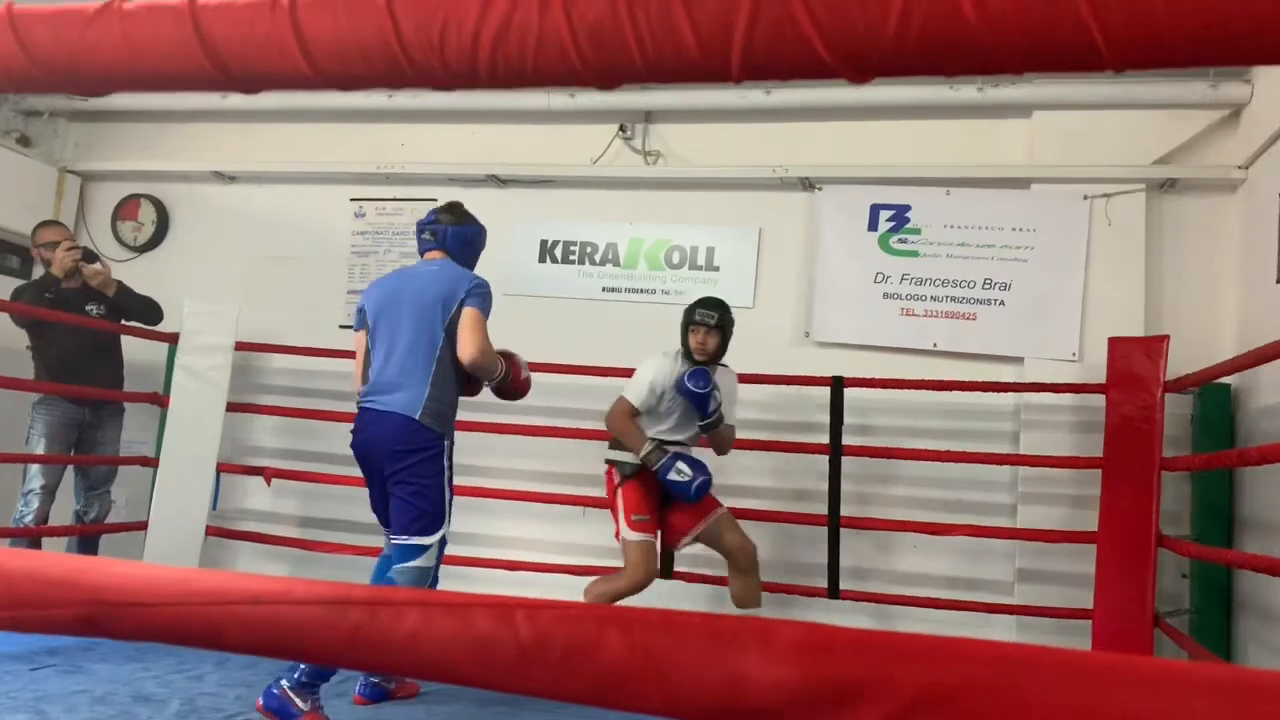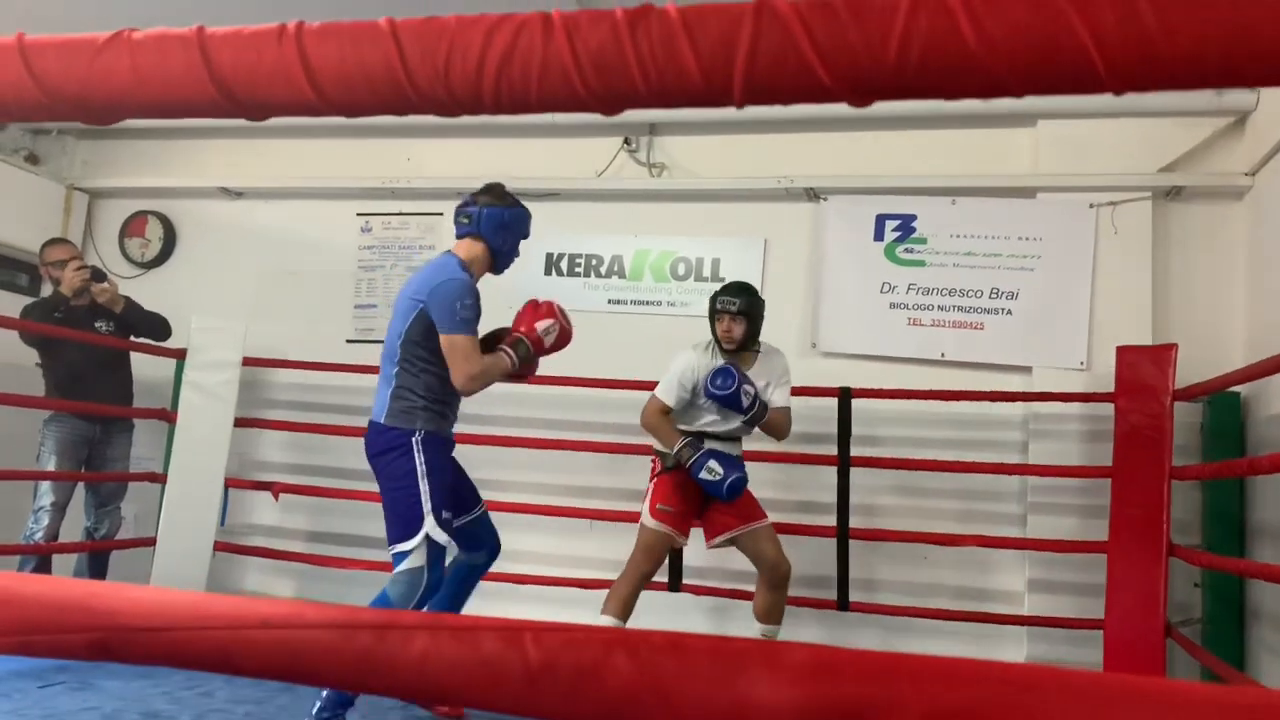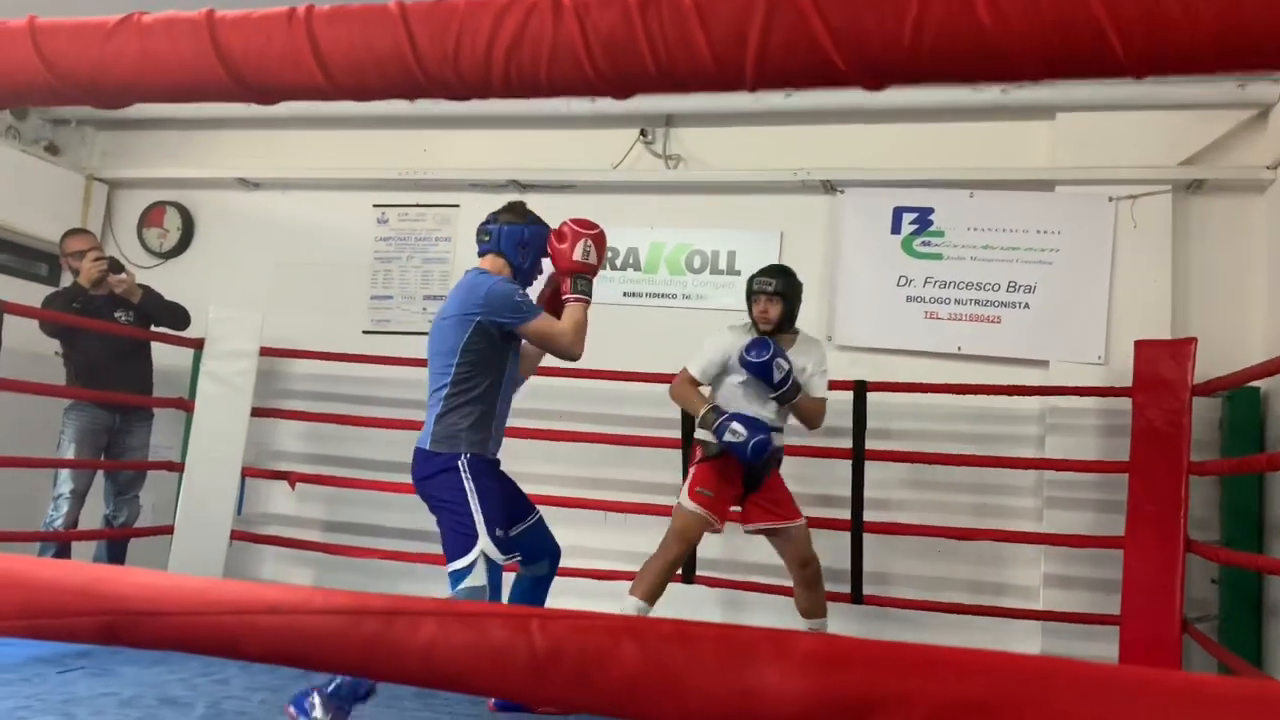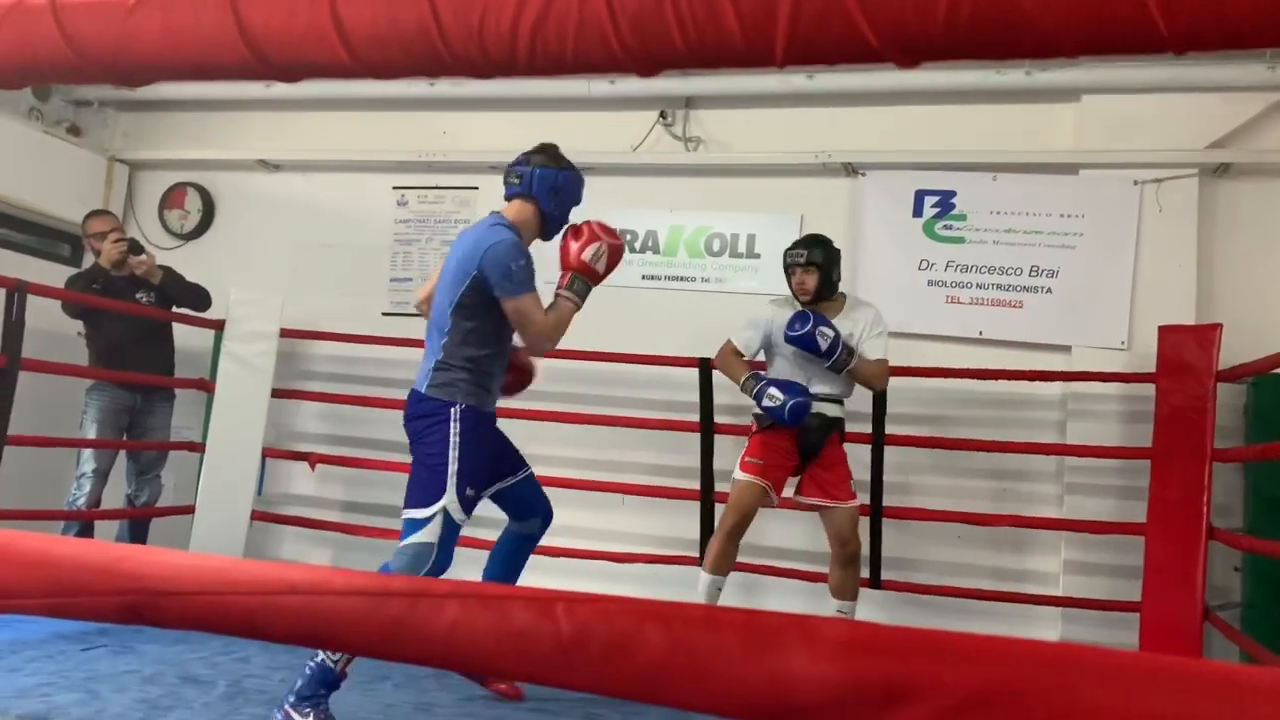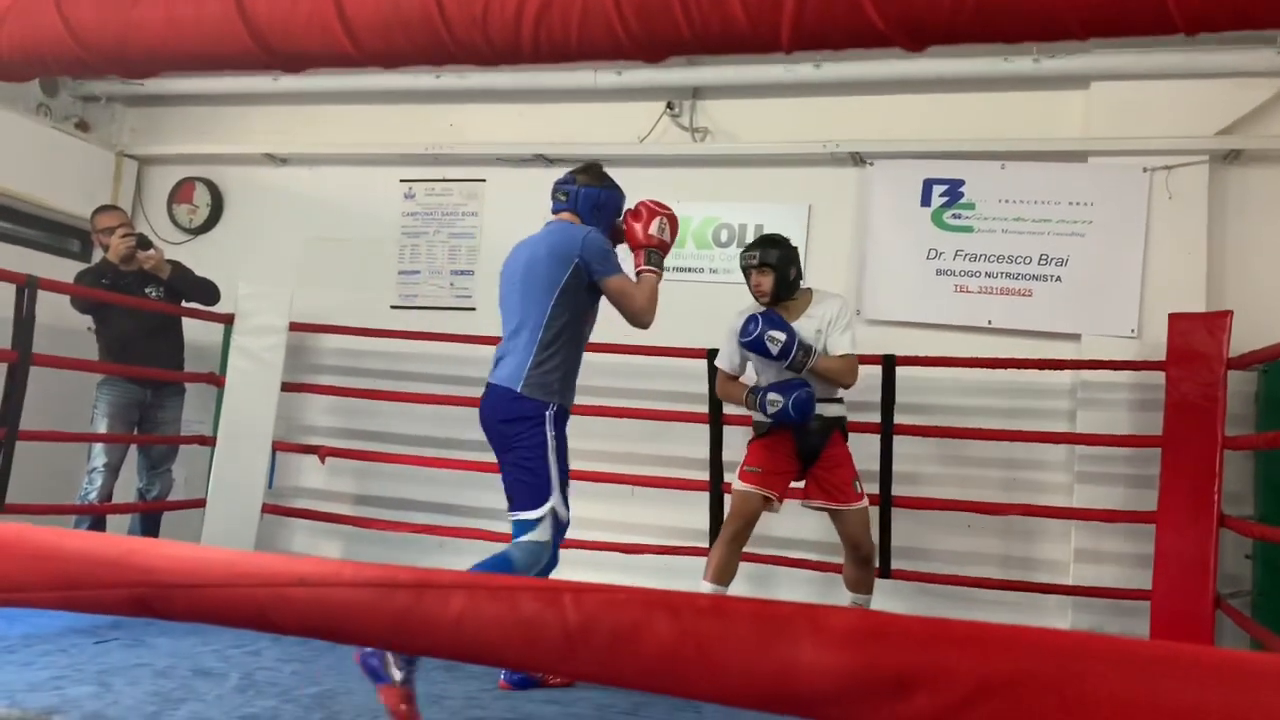
dt=0.4s
person 1, frame 1
left shoulder: (378, 289)
right shoulder: (469, 285)
left elbow: (362, 376)
right elbow: (471, 354)
right wrist: (503, 371)
left hip: (370, 427)
right hip: (421, 433)
left knee: (403, 546)
right knee: (411, 575)
left ankle: (378, 674)
person 1, frame 2
left shoulder: (440, 274)
right shoulder: (455, 284)
right elbow: (466, 379)
left wrist: (495, 350)
right wrist: (520, 350)
left hip: (418, 438)
right hip: (408, 438)
left knee: (480, 544)
right knee: (416, 577)
person 1, frame 3
left shoulder: (483, 293)
right shoulder: (491, 291)
left elbow: (518, 370)
right elbow: (570, 347)
left wrist: (553, 300)
right wrist: (579, 281)
left hip: (472, 461)
right hip: (453, 461)
left knee: (542, 555)
right knee: (475, 599)
person 1, frame 4
left shoulder: (485, 235)
right shoulder: (505, 247)
left elbow: (427, 300)
right elbow: (540, 339)
right wrist: (579, 281)
left hip: (467, 414)
right hip: (450, 414)
left knee: (533, 512)
right knee: (423, 558)
person 1, frame 5
left shoulder: (523, 249)
right shoulder: (586, 241)
right elbow: (641, 314)
right wrist: (650, 257)
left hip: (504, 399)
right hip: (532, 407)
left knee: (550, 528)
right knee: (532, 547)
left ankle: (524, 661)
right ankle: (397, 649)
person 2, frame 1
left shoulder: (725, 379)
right shoulder: (662, 367)
left elbow: (723, 446)
right elbow: (616, 418)
left wrist: (710, 414)
right wrist: (659, 459)
left hip: (673, 473)
right hip: (633, 471)
left knee: (743, 552)
right knee: (640, 573)
person 2, frame 2
left shoulder: (774, 362)
right shoulder: (695, 359)
left elbow: (781, 430)
right elbow: (651, 416)
left wrist: (750, 405)
right wrist: (694, 456)
left hip: (724, 470)
right hip: (678, 465)
left knee: (777, 567)
right knee: (644, 562)
person 2, frame 3
left shoulder: (811, 351)
right shoulder: (731, 340)
left elbow: (815, 418)
right elbow: (681, 385)
left wrist: (785, 385)
right wrist: (719, 421)
left hip: (763, 463)
right hip: (717, 455)
left knee: (807, 564)
right knee: (677, 545)
person 2, frame 4
left shoulder: (865, 316)
right shoulder: (777, 312)
left elbow: (879, 380)
right elbow: (725, 356)
left wrist: (836, 351)
right wrist: (757, 385)
left hip: (825, 433)
right hip: (776, 426)
left knee: (847, 543)
right knee: (734, 518)
person 2, frame 5
left shoulder: (833, 308)
right shoulder: (749, 322)
left elbow: (847, 375)
right elbow: (723, 383)
left wrist: (795, 351)
right wrist: (758, 398)
left hip: (826, 432)
right hip: (775, 430)
left knee: (860, 545)
right knee: (737, 524)
person 3, frame 1
left shoulder: (108, 289)
right shoulder: (30, 293)
left elbow: (153, 314)
right elbow: (21, 317)
left wrist: (112, 289)
right wrist: (55, 274)
left hip: (105, 409)
right hip: (55, 405)
left knee: (94, 504)
right knee: (36, 498)
person 3, frame 2
left shoulder: (116, 305)
right shoulder: (40, 311)
left elbow: (161, 330)
right elbow: (30, 336)
left wrist: (120, 305)
right wrist: (64, 294)
left hip: (115, 425)
right hip: (66, 422)
left knee: (105, 521)
right knee: (47, 514)
person 3, frame 3
left shoulder: (137, 294)
right shoulder: (62, 301)
left elbow: (181, 320)
right elbow: (49, 327)
left wrist: (137, 296)
right wrist: (82, 285)
left hip: (135, 415)
right hip: (86, 411)
left knee: (124, 508)
right knee: (67, 501)
person 3, frame 4
left shoulder: (158, 275)
right shoulder: (85, 281)
left elbow: (202, 301)
right elbow: (71, 308)
left wrist: (157, 277)
right wrist: (103, 266)
left hip: (156, 395)
right hip: (108, 391)
left knee: (146, 488)
right knee: (89, 480)
person 3, frame 5
left shoulder: (168, 270)
right shoulder: (94, 277)
left elbow: (211, 295)
right elbow: (80, 303)
left wrist: (165, 273)
right wrist: (111, 261)
left hip: (166, 390)
right hip: (118, 386)
left knee: (157, 481)
right knee: (101, 473)
